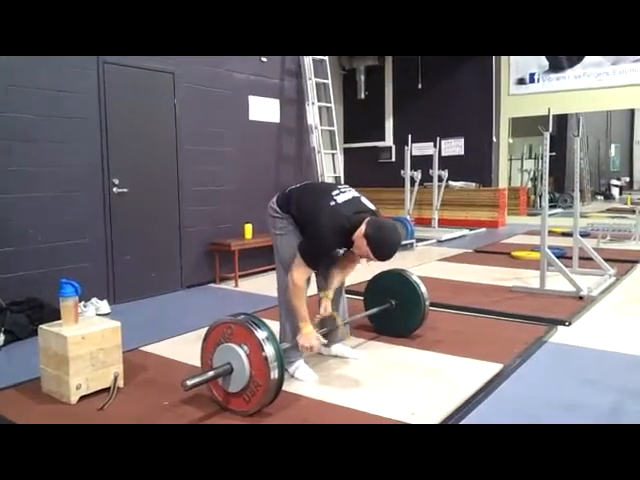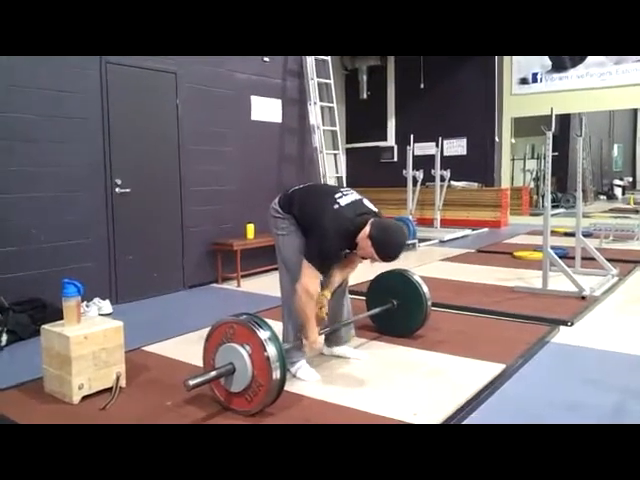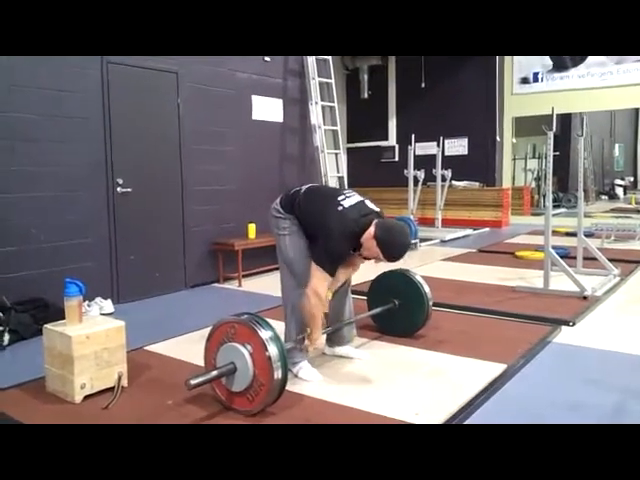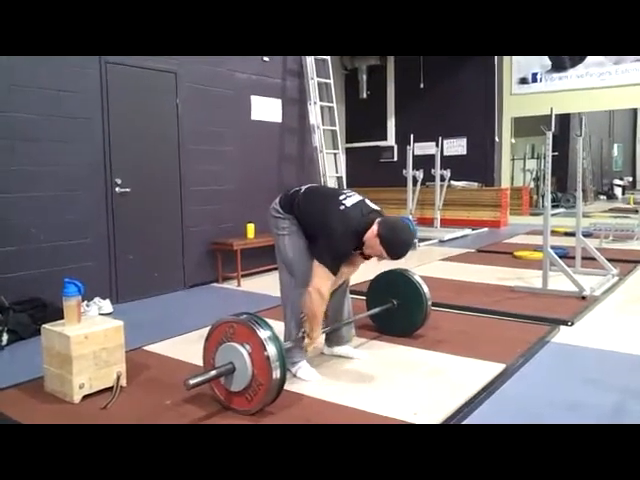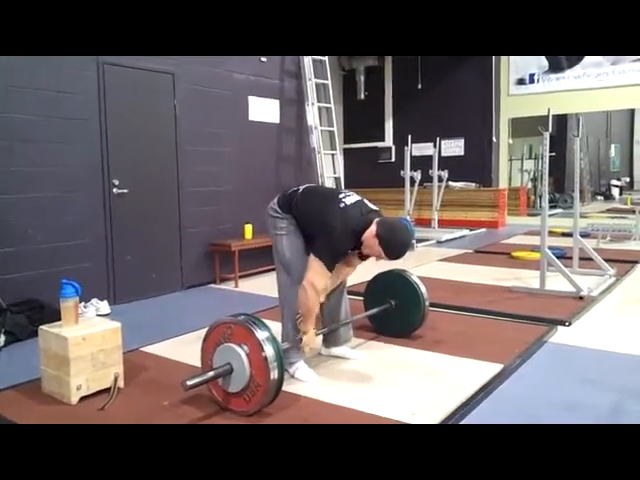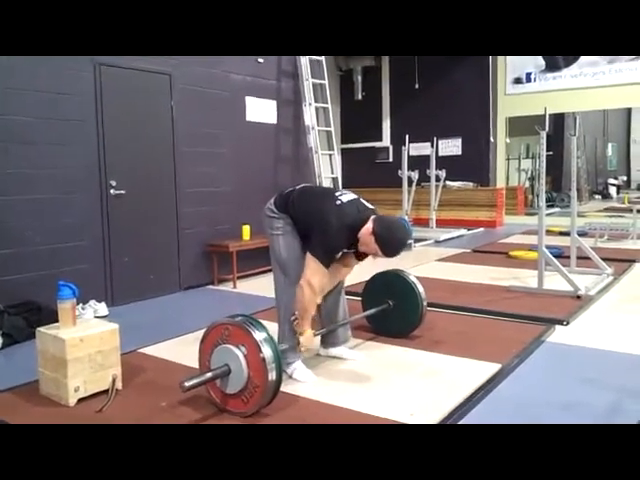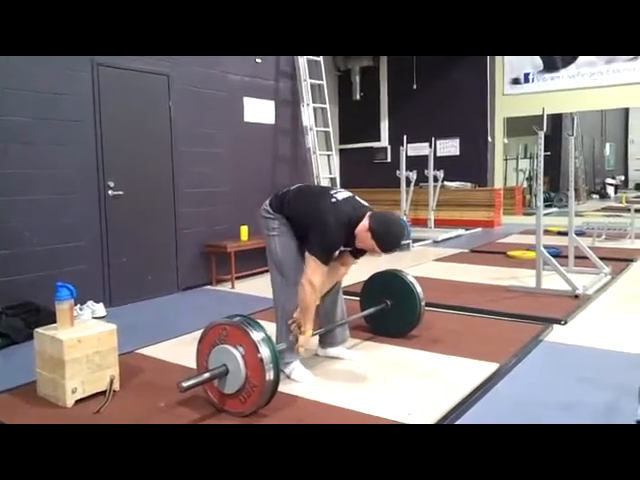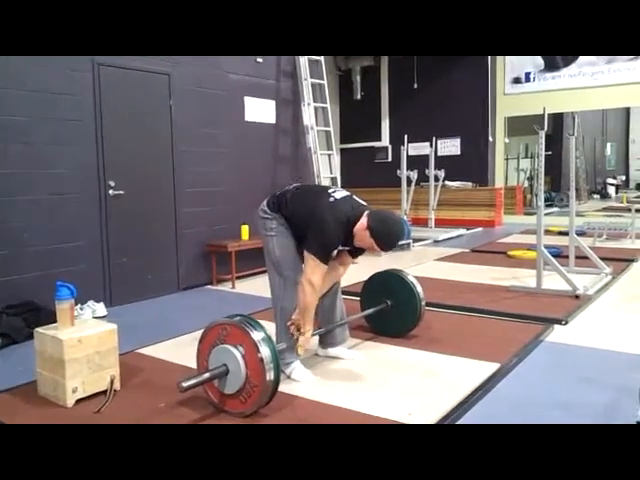
dt=0.2s
person 1, frame 1
left shoulder: (375, 226)
right shoulder: (328, 230)
left elbow: (348, 260)
right elbow: (297, 279)
left wrist: (328, 294)
right wrist: (306, 328)
left hip: (315, 209)
right hip: (286, 215)
left knee: (334, 279)
right knee: (291, 279)
left ankle: (333, 341)
right ankle: (292, 357)
person 1, frame 2
left shoulder: (378, 228)
right shoulder: (332, 233)
left elbow: (348, 263)
right elbow: (305, 288)
left wrist: (326, 294)
right wrist: (311, 336)
left hip: (316, 212)
right hip: (288, 215)
left knee: (338, 280)
right knee: (296, 281)
left ankle: (336, 342)
right ankle: (294, 357)
person 1, frame 3
left shoulder: (380, 227)
right shoulder: (338, 234)
left elbow: (350, 264)
right elbow: (315, 290)
left wrist: (327, 294)
right wrist: (314, 336)
left hip: (317, 212)
right hip: (289, 215)
left knee: (341, 280)
right knee: (301, 282)
left ankle: (338, 342)
right ankle: (296, 356)
person 1, frame 4
left shoulder: (381, 226)
right shoulder: (341, 233)
left elbow: (350, 264)
right elbow: (317, 289)
left wrist: (322, 296)
right wrist: (314, 334)
left hip: (316, 214)
right hip: (287, 215)
left knee: (339, 279)
right knee: (300, 282)
left ankle: (337, 342)
right ankle: (295, 357)
person 1, frame 5
left shoulder: (376, 228)
right shoulder: (339, 232)
left elbow: (346, 265)
right elbow: (311, 283)
left wrist: (318, 297)
right wrist: (308, 330)
left hip: (313, 215)
right hip: (286, 216)
left knee: (337, 280)
right knee: (296, 282)
left ankle: (335, 342)
right ankle: (292, 357)
person 1, frame 6
left shoulder: (371, 227)
right shoulder: (335, 229)
left elbow: (343, 267)
right elbow: (309, 282)
left wrist: (315, 299)
right wrist: (305, 329)
left hip: (310, 217)
right hip: (283, 217)
left knee: (334, 281)
right knee: (293, 282)
left ankle: (333, 343)
right ankle: (290, 358)
person 1, frame 7
left shoulder: (366, 226)
right shoulder: (332, 227)
left elbow: (340, 267)
right elbow: (310, 281)
left wrist: (308, 305)
right wrist: (306, 328)
left hip: (306, 218)
right hip: (279, 218)
left knee: (332, 280)
right knee: (291, 281)
left ankle: (331, 343)
right ankle: (287, 358)
person 1, frame 8
left shoulder: (363, 225)
right shoulder: (330, 226)
left elbow: (338, 267)
right elbow: (310, 281)
left wrist: (308, 306)
right wrist: (306, 328)
left hip: (305, 219)
right hip: (277, 218)
left knee: (330, 280)
right knee: (290, 282)
left ankle: (331, 343)
right ankle: (287, 358)
